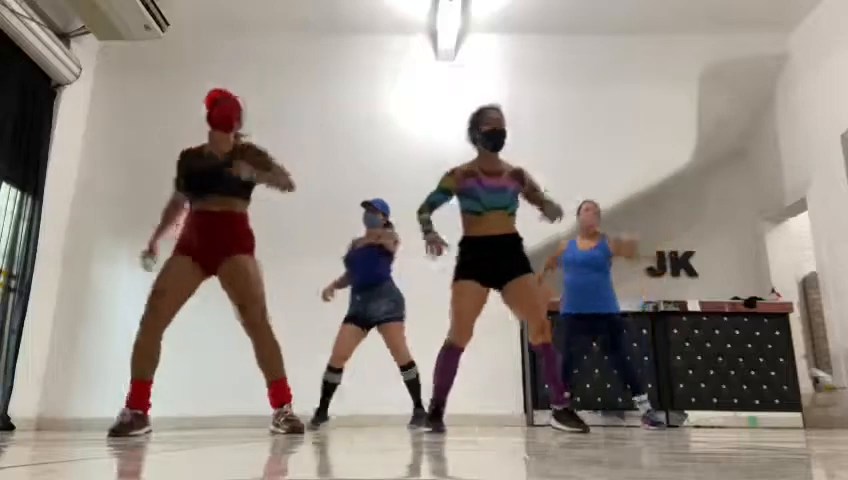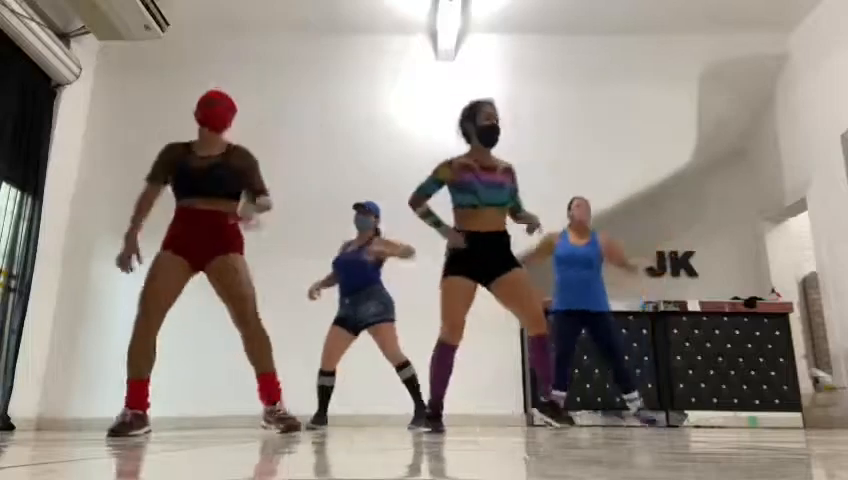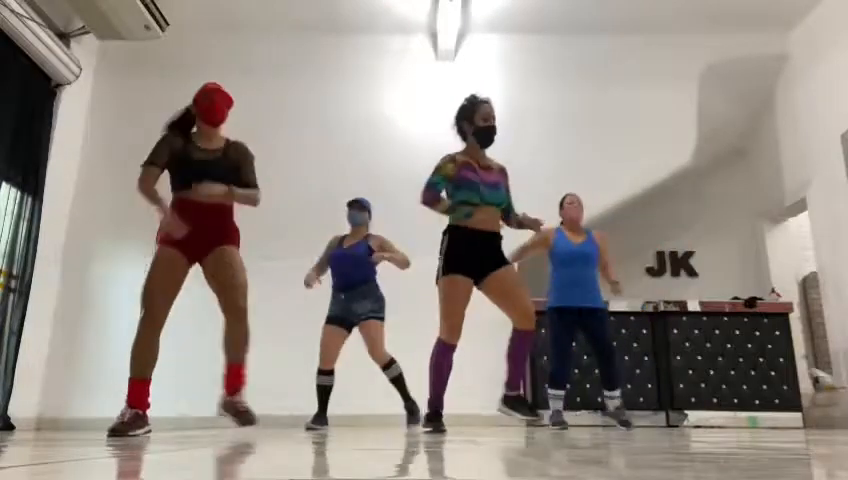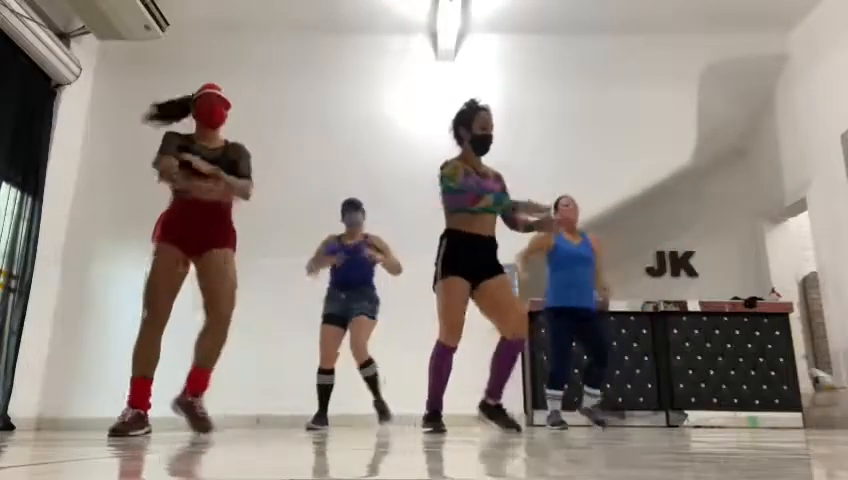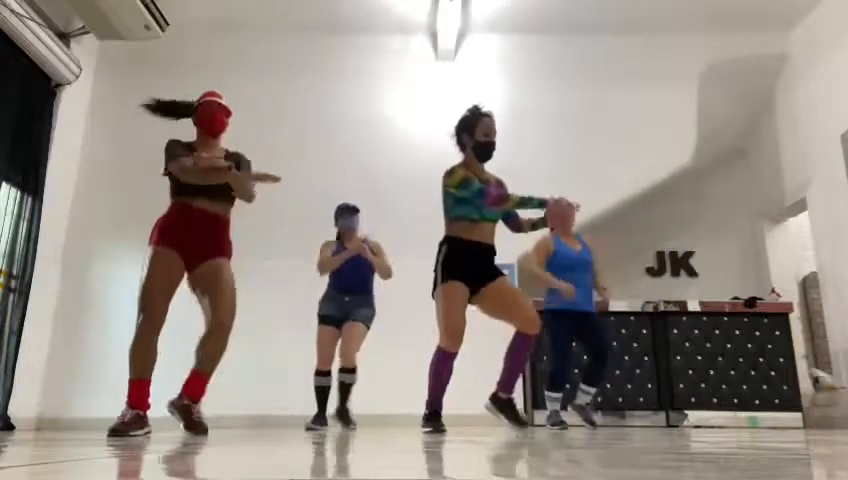
dt=0.1s
person 1, frame 1
left shoulder: (249, 153)
right shoulder: (189, 157)
left elbow: (287, 184)
left wrist: (254, 173)
right wrist: (157, 236)
left hip: (234, 241)
right hip: (193, 242)
left knee: (257, 322)
right knee: (152, 319)
left ankle: (282, 408)
right ankle: (136, 412)
person 1, frame 2
left shoulder: (240, 157)
right shoulder: (174, 153)
left elbow: (265, 200)
right elbow: (148, 195)
left wrist: (247, 208)
right wrist: (131, 236)
left hip: (223, 241)
right hip: (180, 241)
left knee: (249, 319)
right knee: (146, 318)
left ankle: (273, 404)
right ankle: (135, 410)
person 1, frame 3
left shoulder: (238, 152)
right shoulder: (173, 142)
left elbow: (254, 197)
right elbow: (145, 181)
left wrist: (225, 191)
right wrist: (164, 209)
left hip: (219, 234)
right hip: (176, 233)
left knee: (237, 309)
right knee: (151, 315)
left ankle: (234, 394)
right ankle: (136, 409)
person 1, frame 4
left shoulder: (236, 152)
right shoulder: (175, 141)
left elbow: (246, 190)
right elbow: (165, 171)
left wrist: (210, 171)
right wrist: (193, 184)
left hip: (216, 235)
right hip: (177, 228)
left knee: (221, 313)
right knee: (154, 315)
left ankle: (192, 396)
right ankle: (137, 410)
person 1, frame 5
left shoulder: (238, 161)
right shoulder: (177, 148)
left elbow: (247, 194)
right elbow: (184, 172)
left wrist: (229, 173)
right wrist: (227, 175)
left hip: (214, 243)
right hip: (174, 234)
left knee: (222, 321)
right knee: (150, 317)
left ankle: (188, 400)
right ankle: (136, 409)
person 2, frame 1
left shoulder: (516, 174)
right shoulder: (460, 175)
left elbow: (544, 203)
right elbow: (425, 209)
left wrist: (549, 207)
right wrist: (430, 233)
left hip: (511, 253)
right hip: (474, 255)
left knee: (541, 327)
right knee: (459, 334)
left ankle: (561, 407)
right ankle: (435, 410)
person 2, frame 2
left shoulder: (506, 171)
right shoulder: (453, 167)
left elbow: (516, 211)
right elbow: (416, 200)
left wrist: (528, 219)
right wrist: (443, 228)
left hip: (500, 251)
right hip: (466, 252)
left knee: (537, 319)
right knee: (452, 331)
left ankle: (546, 400)
right ankle: (434, 410)
person 2, frame 3
left shoulder: (499, 171)
right shoulder: (452, 163)
left elbow: (508, 215)
right elbow: (429, 196)
left wrist: (526, 221)
right wrist: (467, 214)
left hip: (492, 250)
right hip: (460, 248)
left knee: (526, 315)
right knee: (451, 330)
left ankle: (513, 394)
right ankle: (434, 411)
person 2, frame 4
left shoulder: (495, 177)
right shoulder: (452, 168)
left elbow: (512, 221)
right elbow: (468, 198)
left wrist: (541, 222)
right wrist: (524, 204)
left hip: (487, 258)
right hip: (456, 253)
left knee: (518, 325)
right knee: (451, 333)
left ankle: (492, 402)
right ankle: (433, 411)
person 2, frame 5
left shoulder: (496, 182)
right shoulder: (456, 175)
left elbow: (516, 224)
right elbow: (492, 202)
left wrist: (546, 220)
right wrist: (543, 202)
left hip: (485, 264)
right hip: (455, 259)
left knee: (531, 322)
right knee: (452, 339)
left ankle: (503, 396)
right ankle: (433, 412)
person 3, frame 1
left shoulder: (610, 242)
right shoulder: (565, 246)
left elbow: (634, 254)
right elbow: (548, 267)
left wrist: (628, 246)
left hip: (606, 312)
right hip: (572, 313)
left knee: (621, 362)
right knee: (566, 360)
left ankle: (646, 410)
person 3, frame 2
left shoulder: (601, 241)
right shoulder: (555, 239)
left elbow: (622, 263)
right elbow: (532, 256)
left wrist: (631, 267)
left hip: (597, 309)
right hip: (564, 310)
left knee: (616, 357)
right knee: (562, 359)
left ankle: (637, 407)
person 3, frame 3
left shoulder: (597, 238)
right shoulder: (550, 235)
left elbow: (605, 268)
right elbow: (525, 249)
left wrist: (613, 282)
right wrist: (509, 262)
left hip: (592, 306)
right hip: (561, 306)
left knee: (607, 355)
right knee: (561, 358)
left ankle: (614, 406)
right ankle: (556, 410)
person 3, frame 4
left shoulder: (591, 240)
right shoulder: (549, 237)
right elbow: (524, 254)
left wrist: (603, 290)
right wrist: (521, 269)
left hip: (587, 308)
right hip: (559, 308)
left knee: (601, 354)
right knee: (561, 358)
left ankle: (590, 404)
right ankle: (554, 410)
person 3, frame 5
left shoulder: (585, 244)
right shoulder: (548, 242)
right elbow: (530, 265)
left wrist: (601, 289)
right wrist: (557, 283)
left hip: (586, 311)
right hip: (558, 311)
left knee: (602, 354)
right knee: (561, 360)
left ankle: (581, 402)
right ankle: (553, 411)
person 4, frame 1
left shoulder: (386, 239)
right shoulder: (357, 247)
left elbow: (388, 235)
right elbow: (350, 275)
left wrist: (362, 241)
right wrist: (332, 286)
left hip: (384, 299)
right hip: (358, 304)
left knee: (400, 354)
right knee: (337, 356)
left ankle: (419, 409)
right ankle: (322, 409)
person 4, frame 2
left shoulder: (378, 243)
right shoulder: (345, 248)
left elbow: (408, 250)
right elbow: (335, 276)
left wrist: (378, 254)
right wrist: (318, 285)
left hip: (373, 303)
right hip: (347, 308)
left knee: (393, 354)
right knee: (327, 359)
left ankle: (419, 406)
right ankle: (321, 413)
person 4, frame 3
left shoulder: (375, 240)
right shoulder: (336, 242)
left elbow: (405, 263)
right elbow: (319, 266)
left wrist: (387, 256)
right wrist: (311, 275)
left hip: (367, 300)
right hip: (339, 304)
left knee: (377, 352)
right knee: (325, 357)
left ankle: (409, 403)
right ankle: (321, 414)
person 4, frame 4
left shoulder: (374, 241)
right shoulder: (331, 241)
left elbow: (396, 269)
right elbow: (311, 266)
left wrist: (378, 258)
right wrist: (319, 265)
left hip: (364, 300)
right hip: (336, 301)
left knee: (359, 348)
right knee: (326, 357)
left ankle: (379, 400)
right ankle: (322, 413)
person 4, frame 5
left shoulder: (371, 245)
right shoulder: (330, 246)
left elbow: (387, 273)
right elbow: (322, 267)
left wrist: (370, 257)
right wrist: (350, 253)
left hip: (361, 306)
right hip: (332, 304)
left knee: (348, 353)
right knee: (323, 359)
left ankle: (343, 407)
right ankle: (320, 413)
